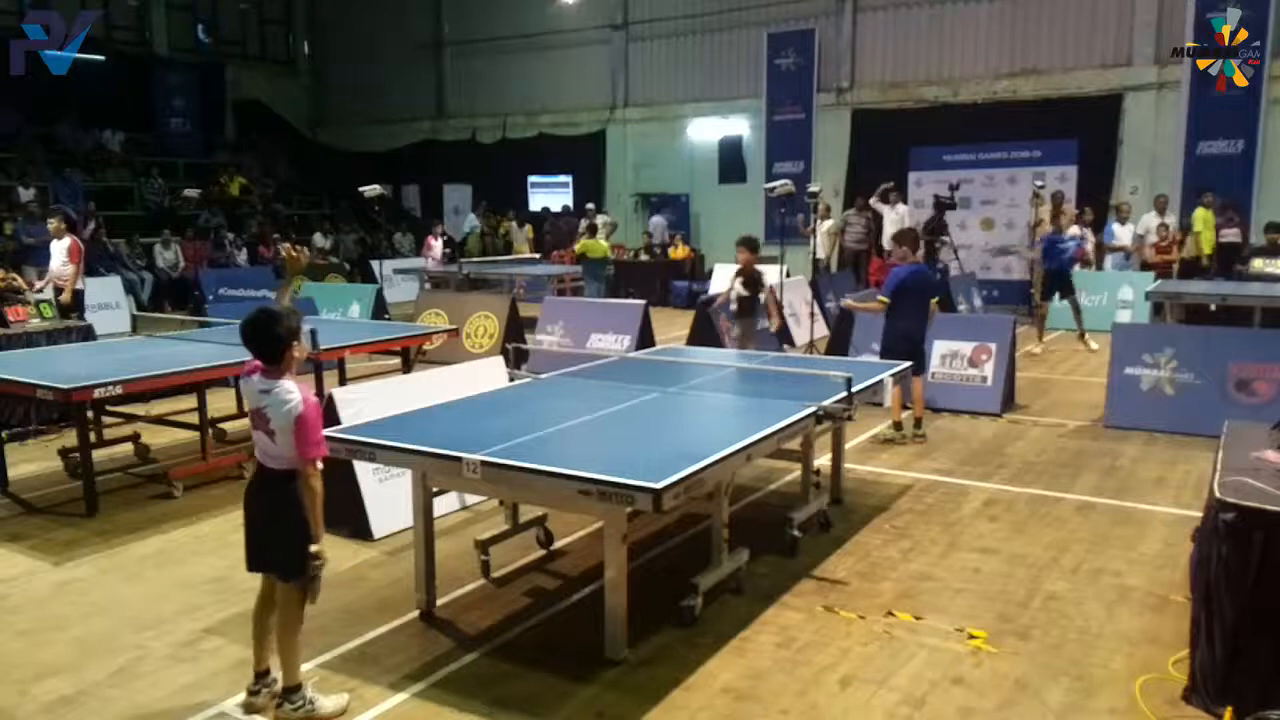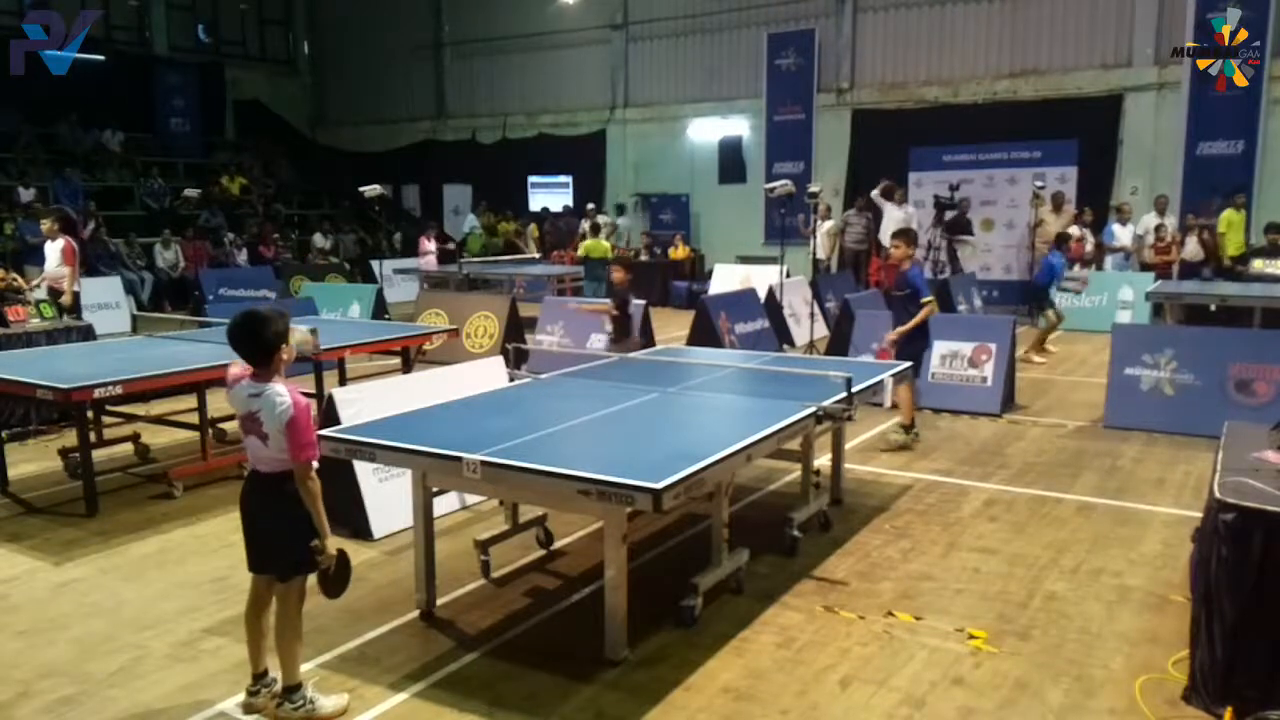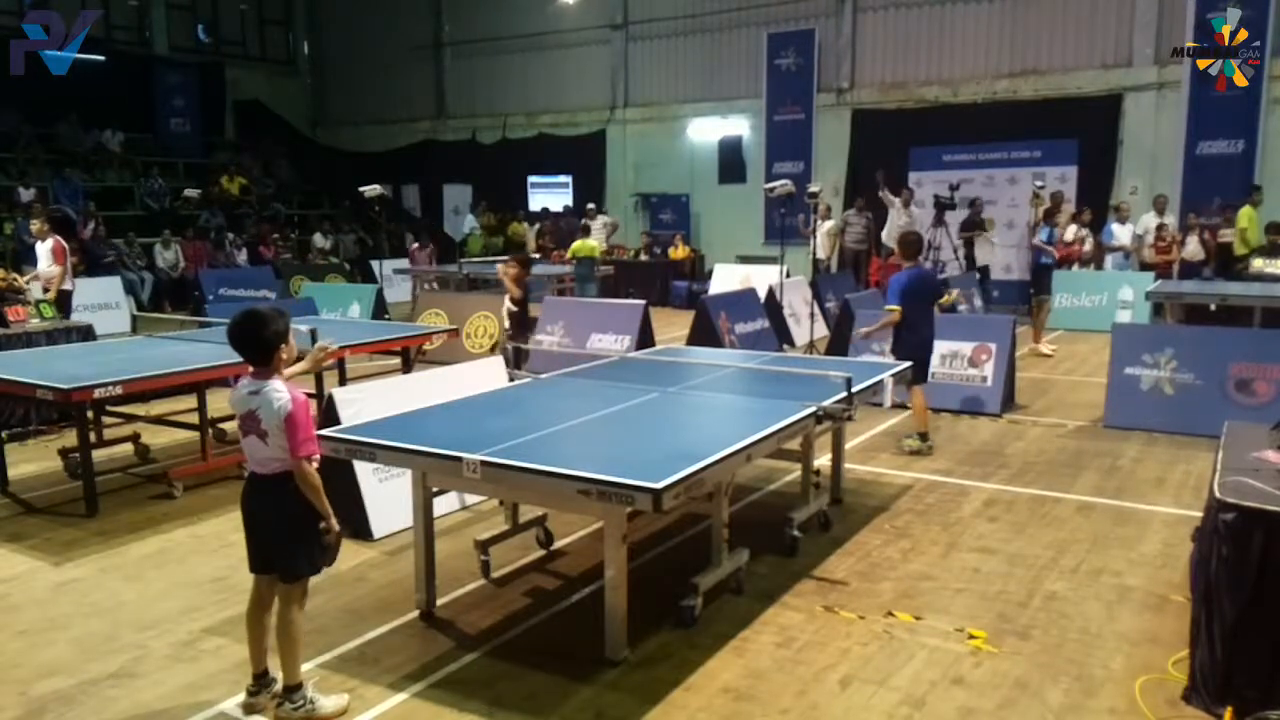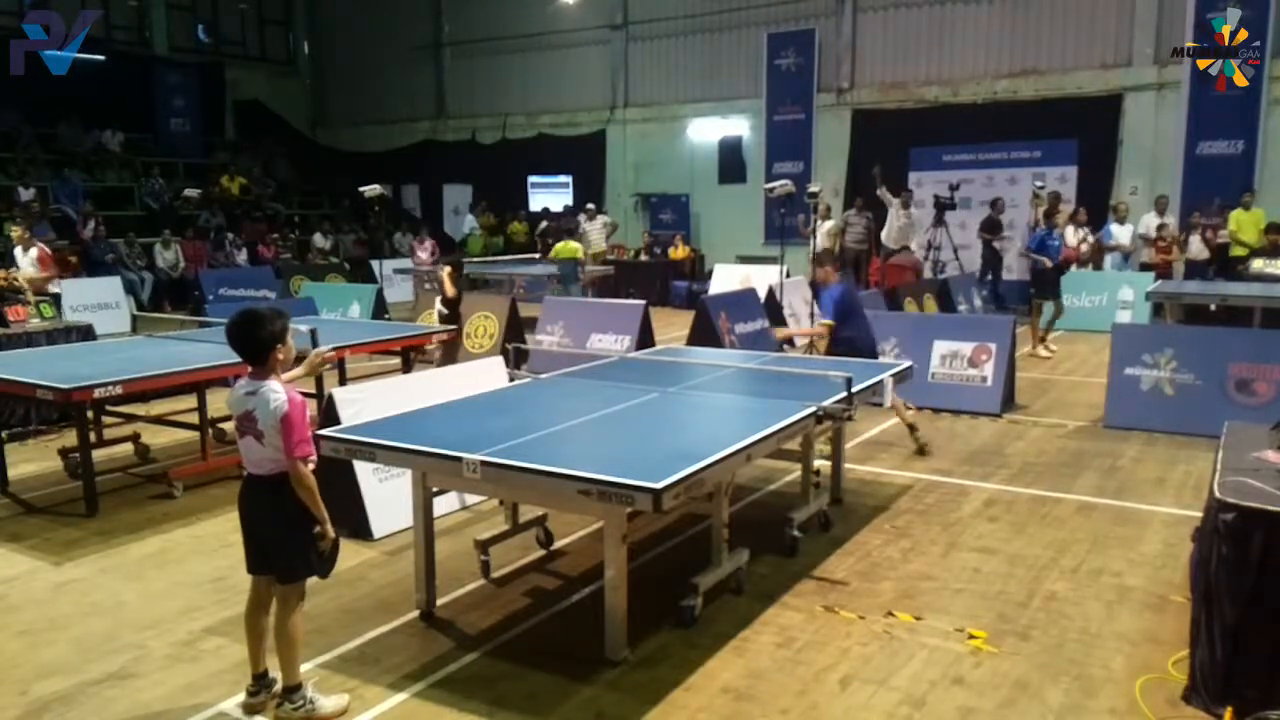
dt=0.7s
person 1, frame 1
left shoulder: (251, 377)
right shoulder: (303, 403)
left elbow: (267, 344)
right elbow: (310, 476)
right wrist: (318, 536)
left hip: (262, 492)
right hip: (289, 499)
left knee: (270, 590)
right knee: (293, 602)
left ankle: (259, 683)
person 1, frame 2
left shoulder: (238, 387)
right shoulder: (293, 404)
left elbow: (241, 363)
right elbow: (305, 475)
left wrist: (271, 328)
right wrist: (324, 532)
left hip: (255, 491)
right hip: (286, 498)
left knee: (261, 591)
right knee: (290, 599)
left ankle: (260, 684)
person 1, frame 3
left shoulder: (241, 390)
right shoulder: (293, 402)
right elbow: (304, 471)
left wrist: (306, 365)
right wrist: (329, 516)
left hip: (256, 492)
right hip: (288, 499)
left knee: (263, 591)
right knee: (292, 600)
left ankle: (260, 685)
person 1, frame 4
left shoulder: (239, 391)
right shoulder: (290, 402)
right elbow: (299, 472)
left wrist: (303, 370)
right wrist: (324, 519)
left hip: (252, 493)
right hip: (284, 499)
left knee: (261, 592)
right knee: (290, 600)
left ankle: (259, 685)
person 2, frame 1
left shoulder: (897, 273)
right shoulder: (928, 273)
left elbow: (881, 306)
right elbow: (932, 308)
left wrist: (854, 305)
left hip: (896, 336)
right hip: (917, 335)
left knee: (894, 380)
right knee: (917, 379)
left ankle: (897, 429)
right ankle: (918, 428)
person 2, frame 2
left shoulder: (914, 274)
right shoulder: (898, 273)
left elbow: (929, 307)
left wrist: (905, 328)
right wrist: (897, 332)
left hip: (913, 337)
right hip: (905, 337)
left knee: (902, 380)
right knee: (906, 381)
left ankle: (904, 431)
right ankle: (909, 426)
person 2, frame 3
left shoulder: (897, 280)
right shoulder: (929, 276)
left elbow: (894, 316)
right elbow: (943, 302)
left wrist: (870, 330)
left hip: (906, 343)
right hip: (925, 341)
left knee: (914, 387)
right knee: (917, 384)
left ankle: (922, 438)
right ankle: (922, 429)
person 2, frame 4
left shoulder: (830, 294)
right shoulder: (850, 288)
left elbow: (823, 330)
left wrist: (791, 333)
left hip: (846, 350)
right hip: (868, 348)
right ankle: (914, 431)
